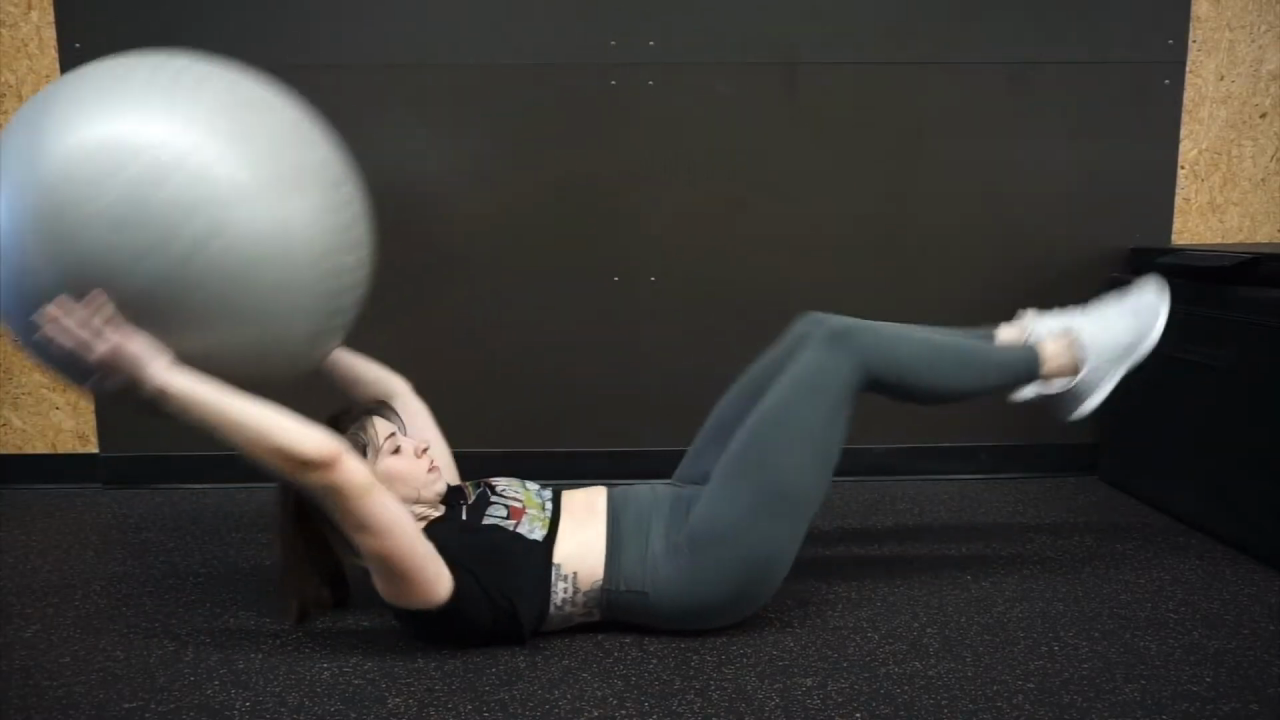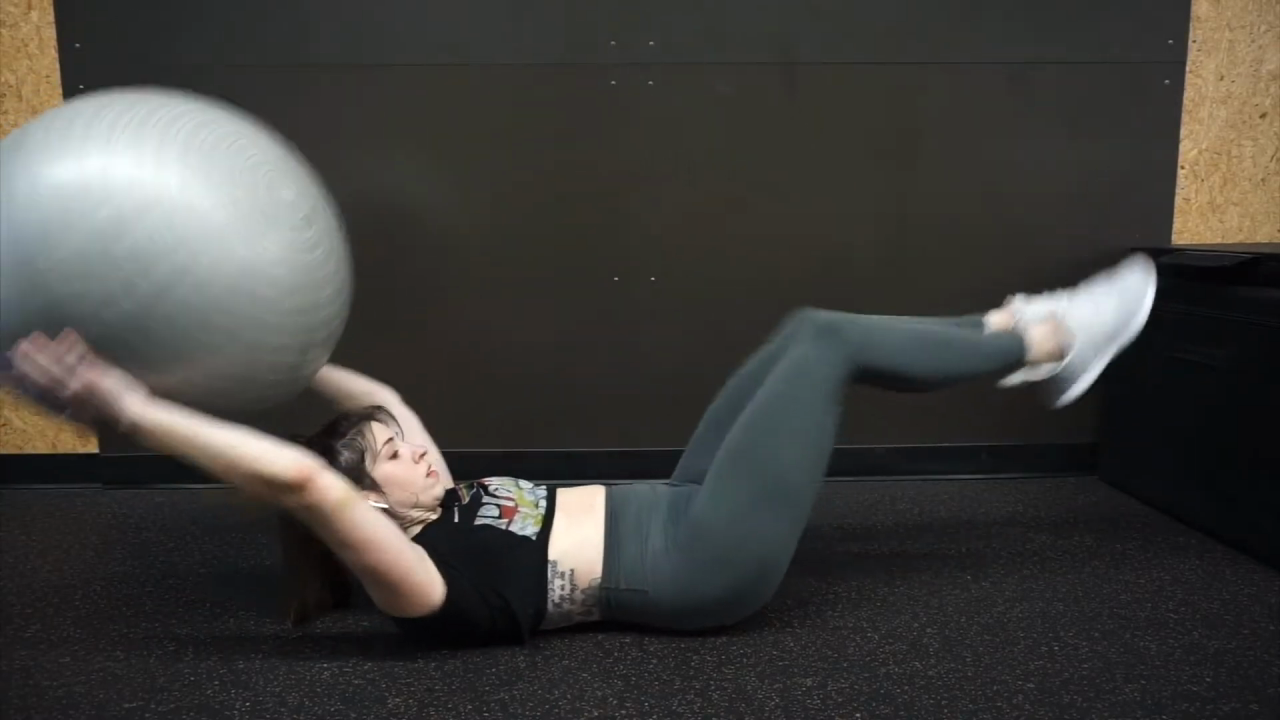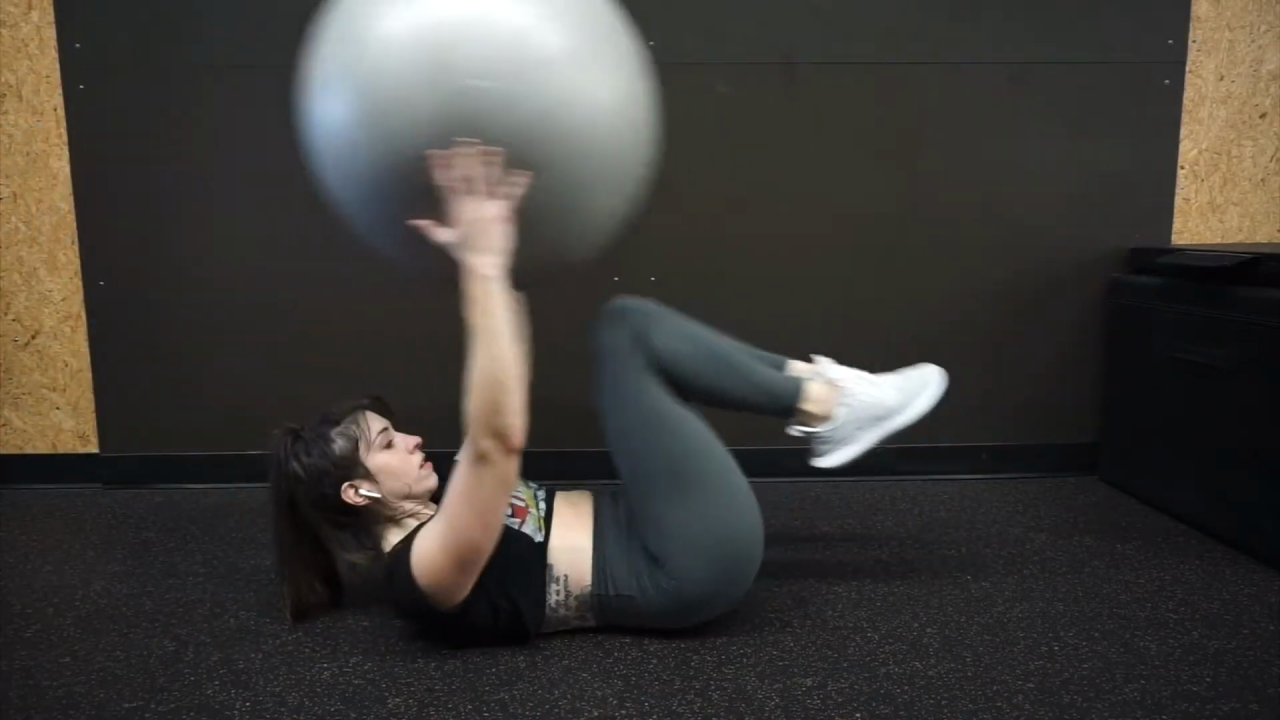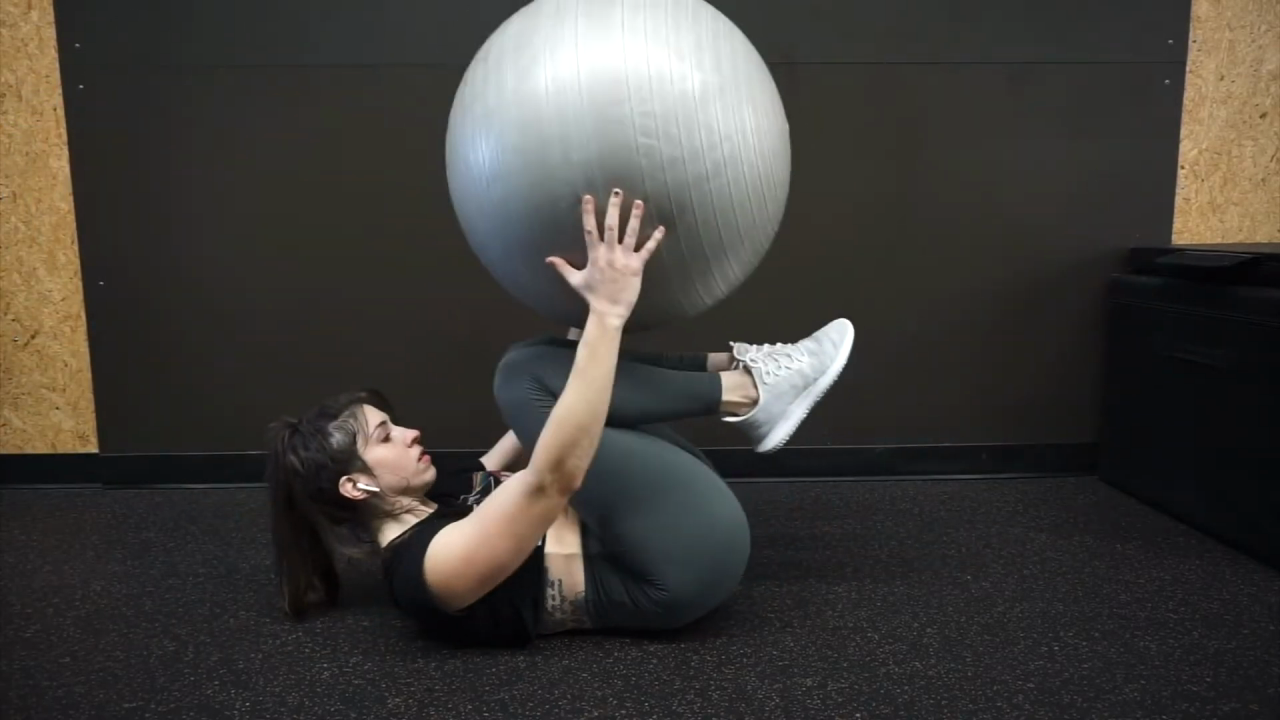
dt=0.4s
person 1, frame 1
left shoulder: (449, 513)
right shoulder: (426, 588)
left elbow: (393, 389)
right elbow: (322, 458)
right wrist: (160, 372)
left hip: (681, 517)
right hip: (708, 567)
left knee: (819, 339)
right knee: (833, 347)
left ankle: (1030, 347)
right ankle: (1059, 355)
person 1, frame 2
left shoulder: (443, 519)
right shoulder: (426, 590)
left elbow: (383, 400)
right elbow: (301, 478)
right wrist: (132, 406)
left hip: (681, 517)
right hip: (709, 564)
left knee: (811, 331)
right knee: (820, 338)
left ankle: (1026, 331)
right ankle: (1049, 341)
person 1, frame 3
left shoulder: (427, 518)
right shoulder: (425, 571)
left elbow: (489, 425)
right elbow: (498, 437)
left wrist: (496, 272)
right wrist: (483, 265)
left hip: (681, 551)
right hip: (698, 564)
left knee: (630, 333)
right knee: (624, 327)
left ankle: (821, 393)
right ankle: (822, 406)
person 1, frame 4
left shoulder: (437, 503)
right shoulder: (428, 568)
left elbow: (550, 434)
right elbow: (557, 476)
right wrist: (607, 311)
left hip: (668, 535)
right hip: (690, 553)
left knee: (539, 374)
right knee: (526, 377)
left ankle: (737, 374)
right ankle: (744, 392)
